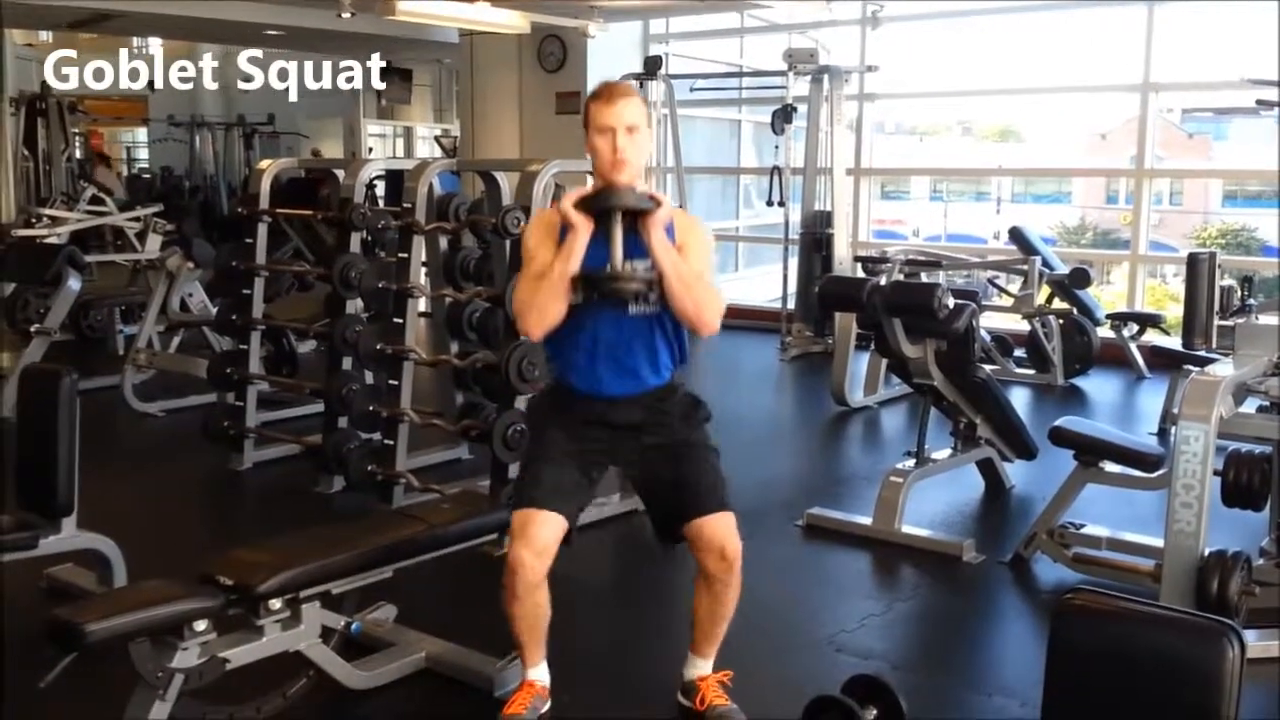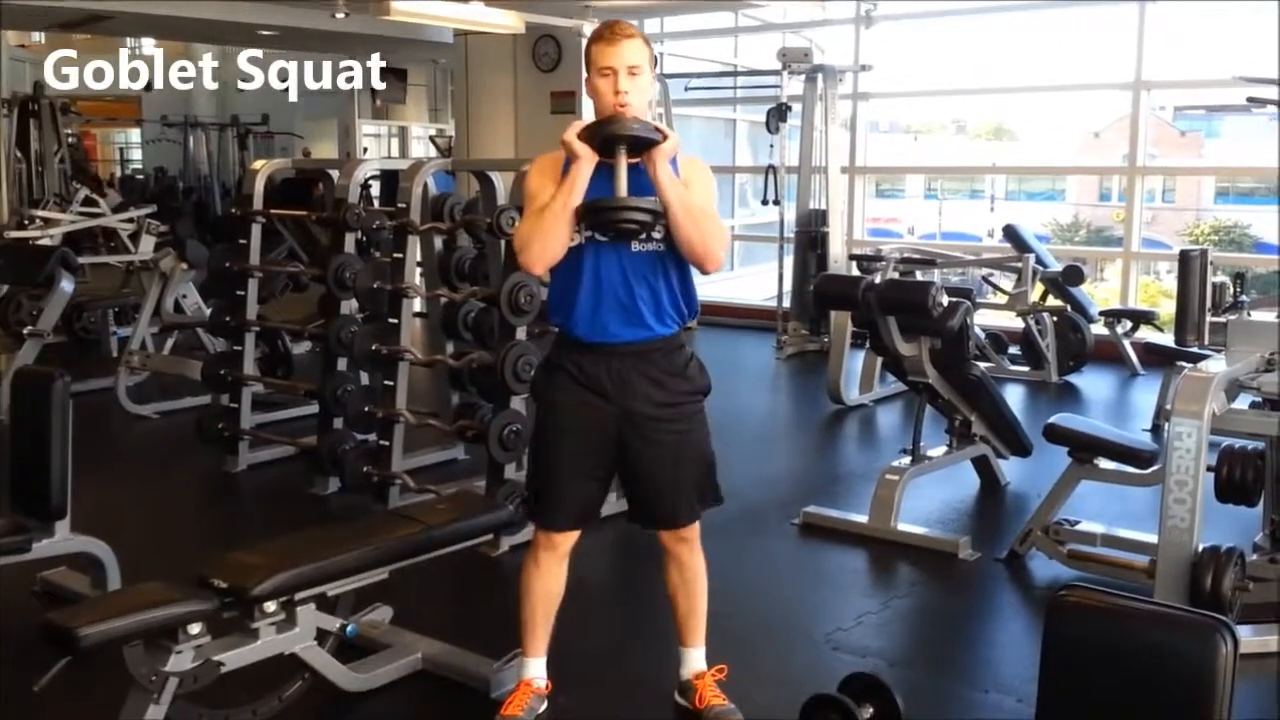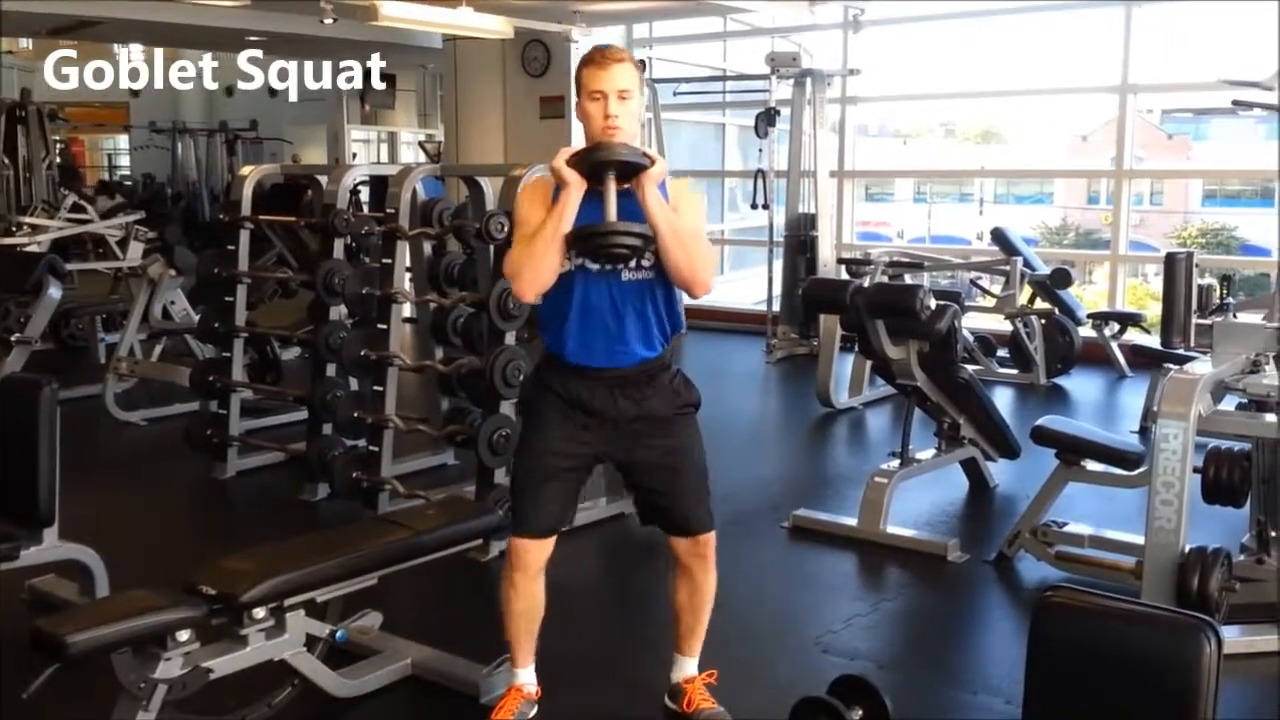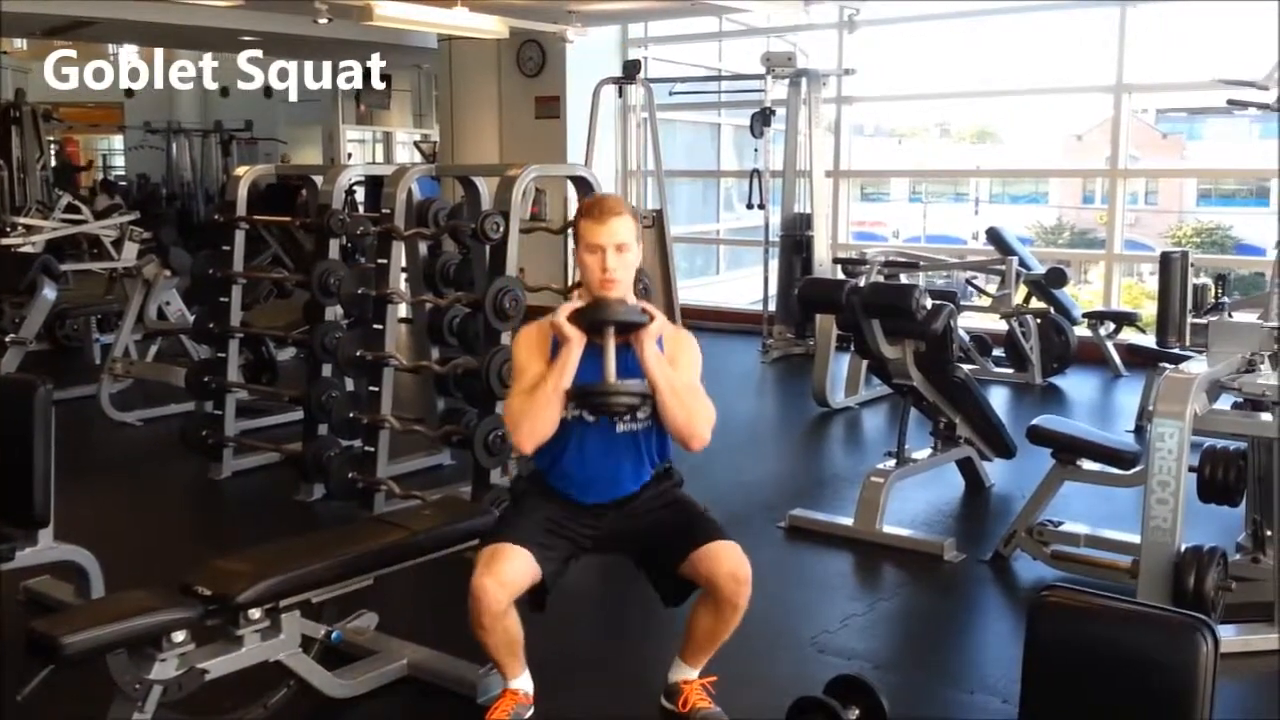
dt=0.5s
person 1, frame 1
left shoulder: (683, 228)
right shoulder: (551, 226)
left elbow: (706, 322)
right elbow: (532, 324)
left wrist: (654, 238)
right wrist: (580, 235)
left hip: (660, 409)
right hip: (574, 412)
left knee: (721, 549)
right knee: (525, 556)
person 1, frame 2
left shoulder: (687, 167)
right shoulder: (553, 167)
left elbow: (711, 256)
right elbow: (534, 258)
left wrist: (659, 169)
right wrist: (584, 166)
left hip: (662, 369)
right hip: (579, 370)
left knee: (680, 533)
right knee: (553, 536)
person 1, frame 3
left shoulder: (676, 194)
right shoulder: (543, 192)
left elbow: (699, 282)
right elbow: (525, 286)
left wrist: (648, 194)
right wrist: (572, 193)
left hip: (651, 391)
right hip: (566, 390)
left knee: (697, 544)
right knee: (527, 552)
person 1, frame 4
left shoulder: (672, 339)
right shoulder: (540, 338)
left elbow: (697, 435)
right elbow: (525, 437)
left wrist: (648, 351)
right wrist: (572, 349)
left hip: (644, 495)
right hip: (558, 499)
left knee: (733, 575)
right knee: (489, 587)
